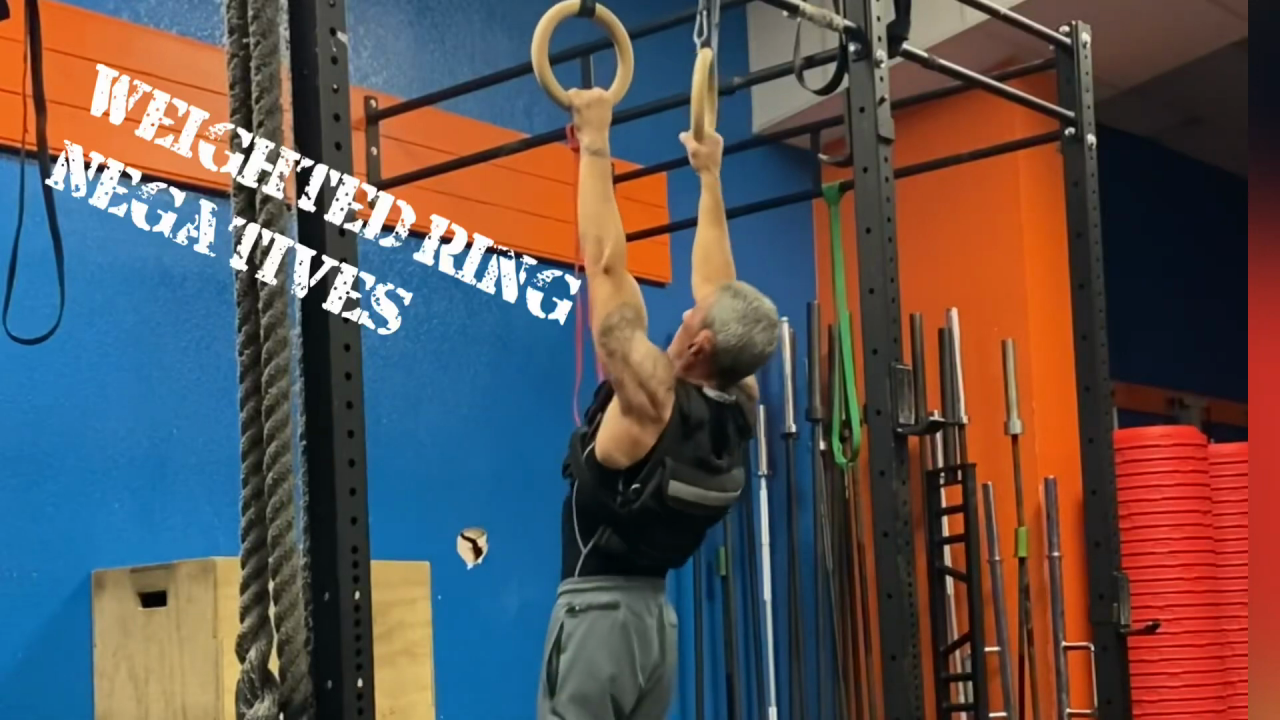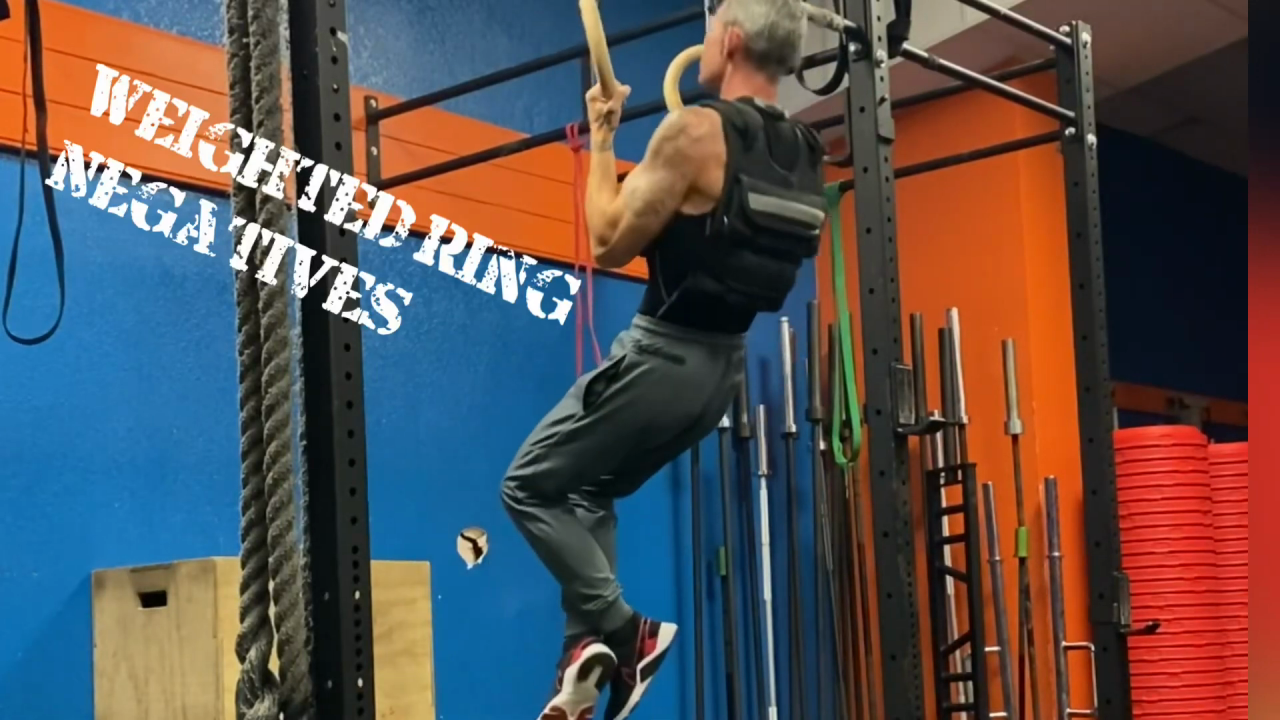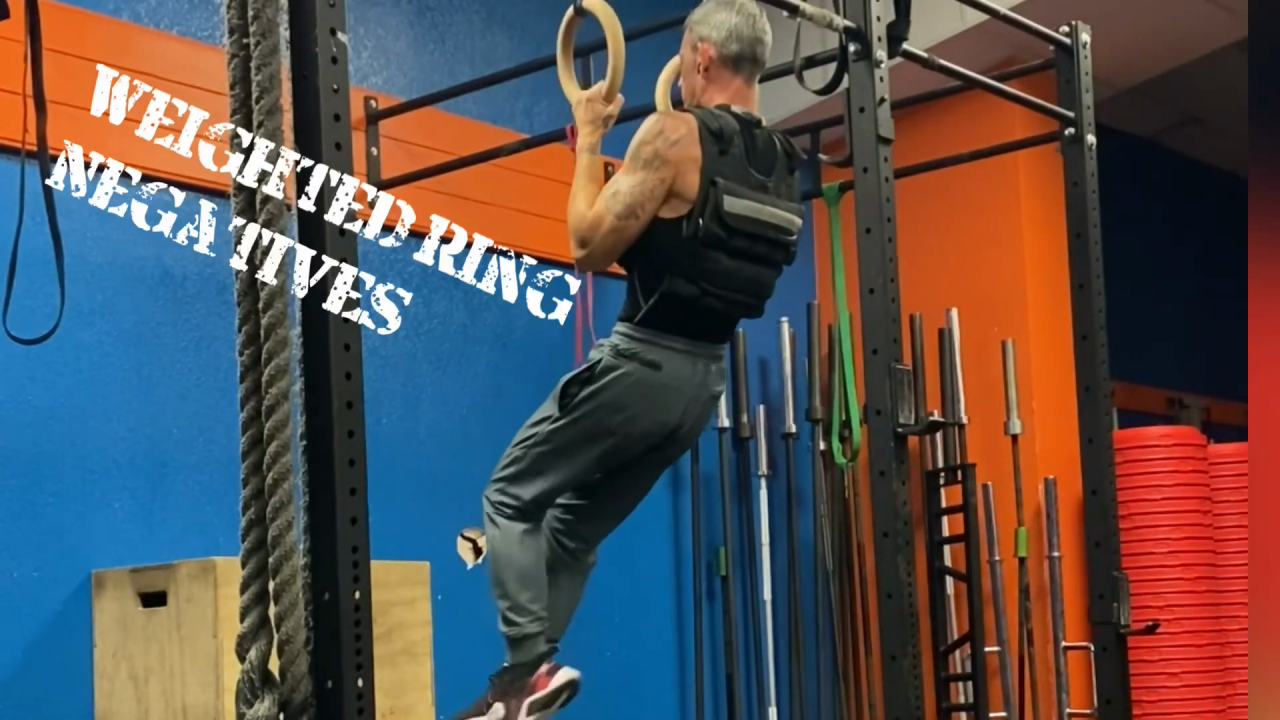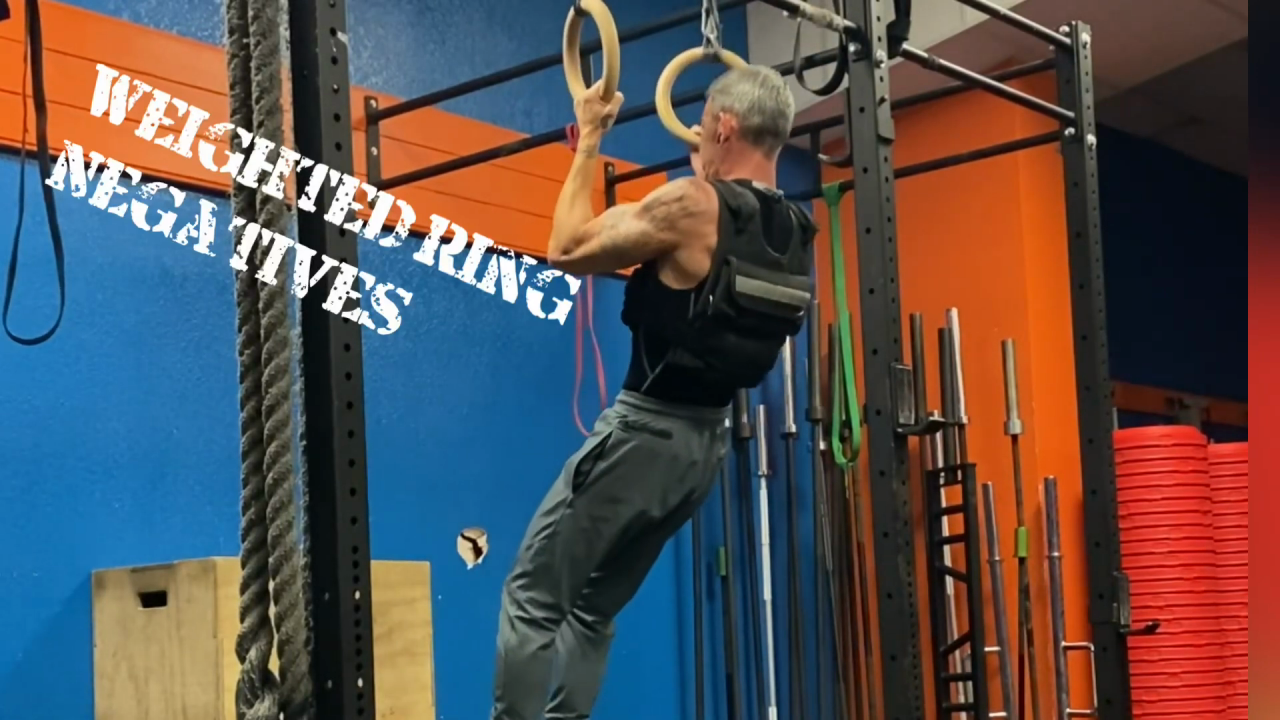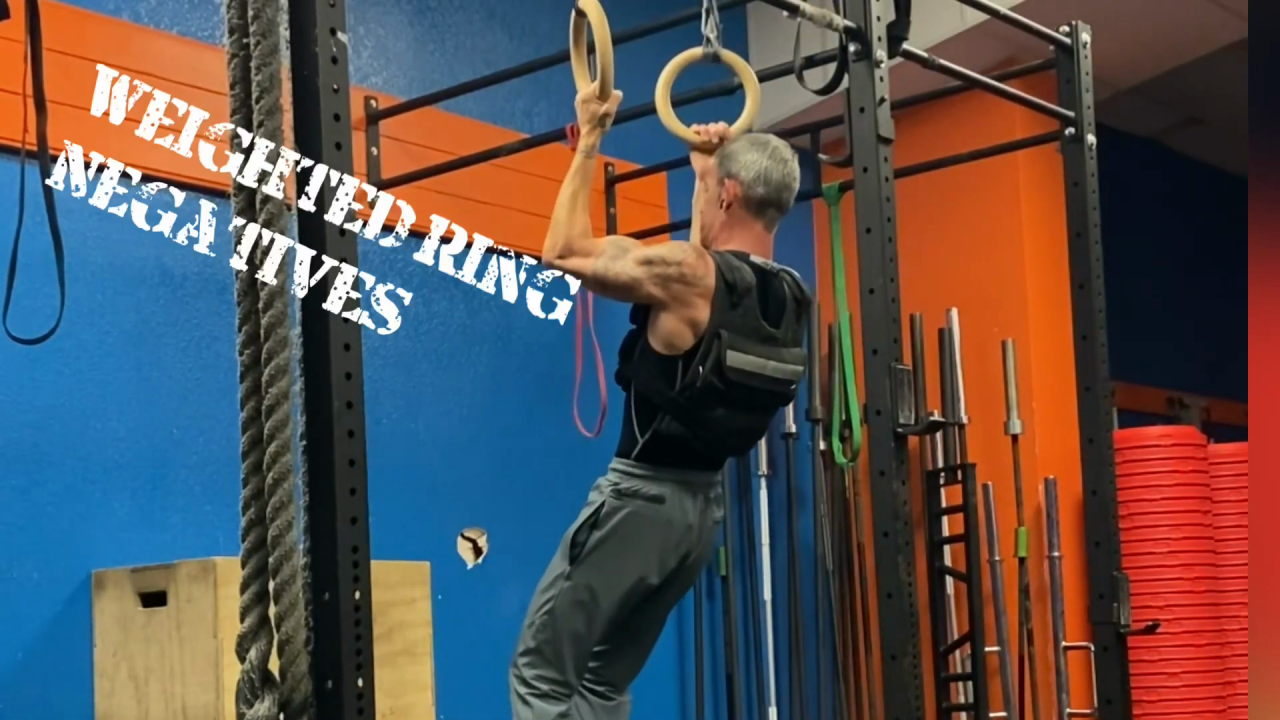
dt=1s
person 1, frame 1
left shoulder: (649, 403)
right shoulder: (737, 409)
left elbow: (605, 264)
right elbow: (719, 288)
left wrist: (594, 141)
right wrist: (710, 176)
left hip: (598, 615)
right hip: (654, 619)
person 1, frame 2
left shoulder: (696, 130)
right shoulder: (804, 155)
left elbow: (608, 243)
left wrist: (600, 140)
left hip: (663, 356)
right hip: (721, 364)
left knee: (531, 487)
right knee: (589, 491)
left ankle: (623, 632)
right ankle: (588, 646)
person 1, frame 3
left shoulder: (675, 134)
right shoulder: (781, 166)
left elbow: (589, 245)
left wrist: (588, 139)
left hip: (641, 363)
right hip: (703, 376)
left knee: (512, 501)
right knee: (575, 523)
person 1, frame 4
left shoulder: (693, 204)
right shoulder: (793, 232)
left elbow: (567, 249)
left wrist: (589, 139)
right wrist: (705, 166)
left hip: (644, 432)
right hip: (704, 439)
left knee: (533, 600)
right knee: (591, 607)
person 1, frame 5
left shoulder: (688, 274)
right shoulder: (789, 298)
left elbow: (564, 251)
left wrist: (588, 142)
right wrist: (704, 170)
left hip: (639, 499)
right hip: (701, 504)
